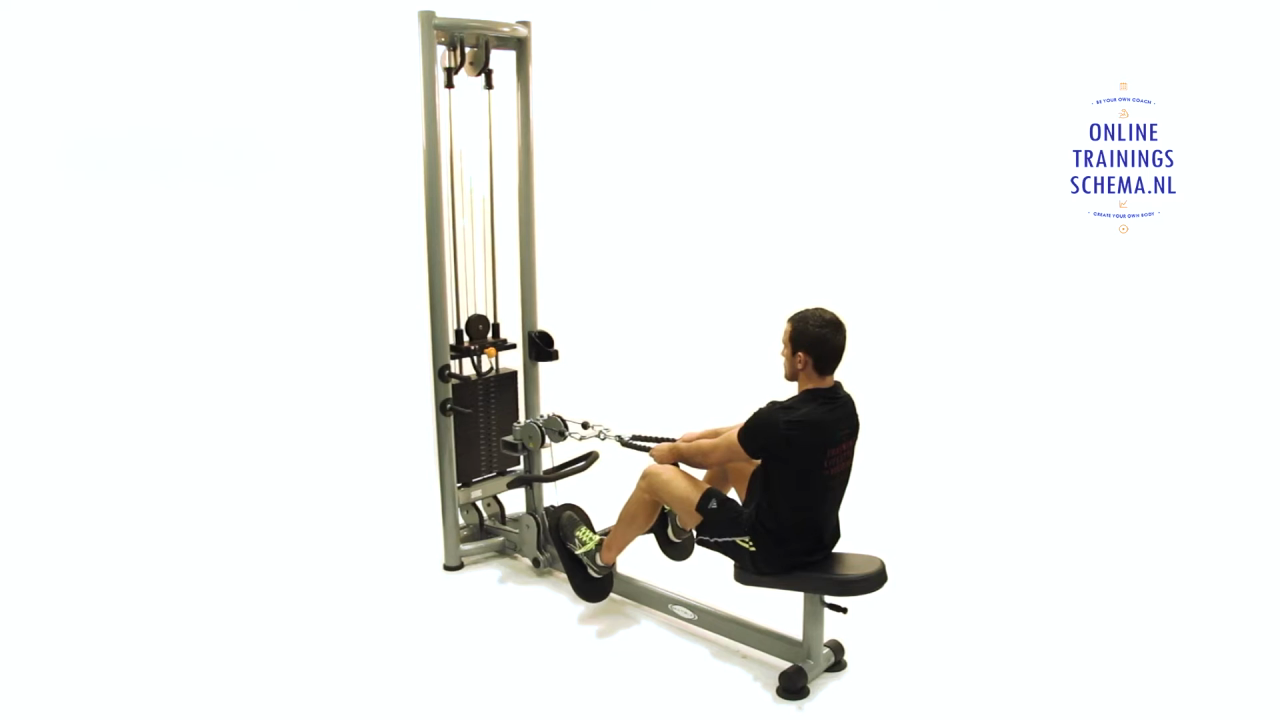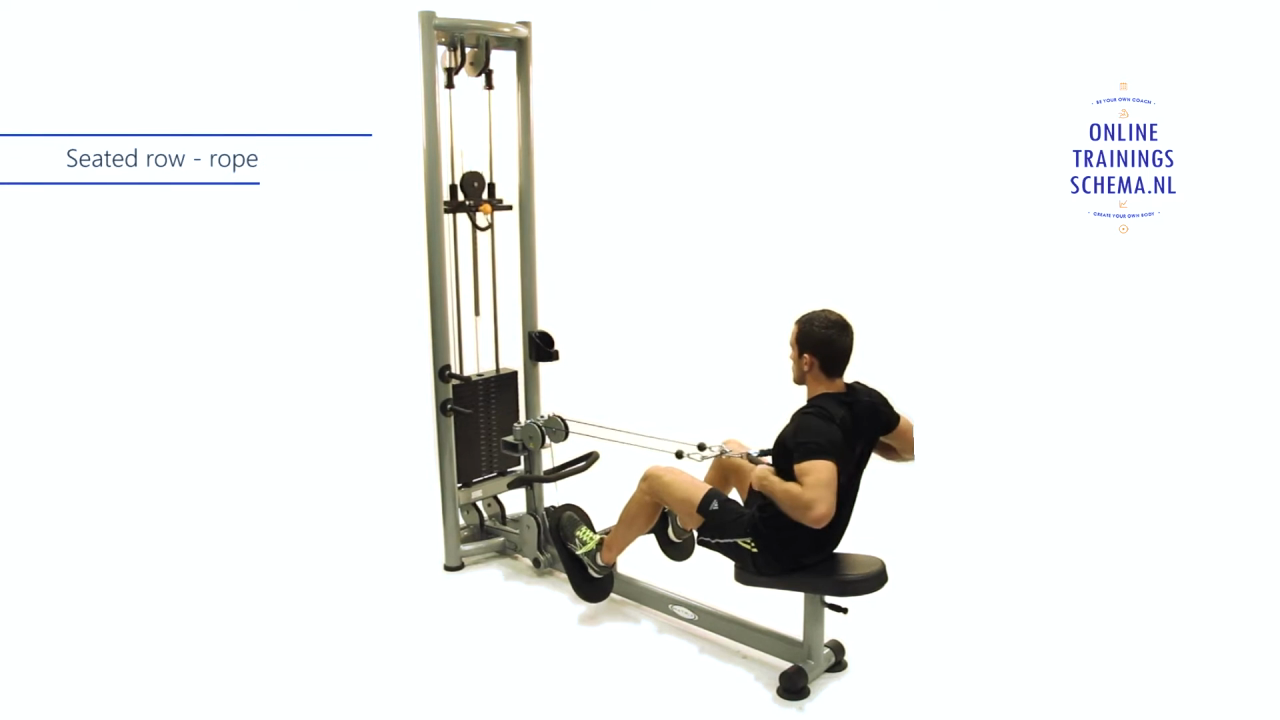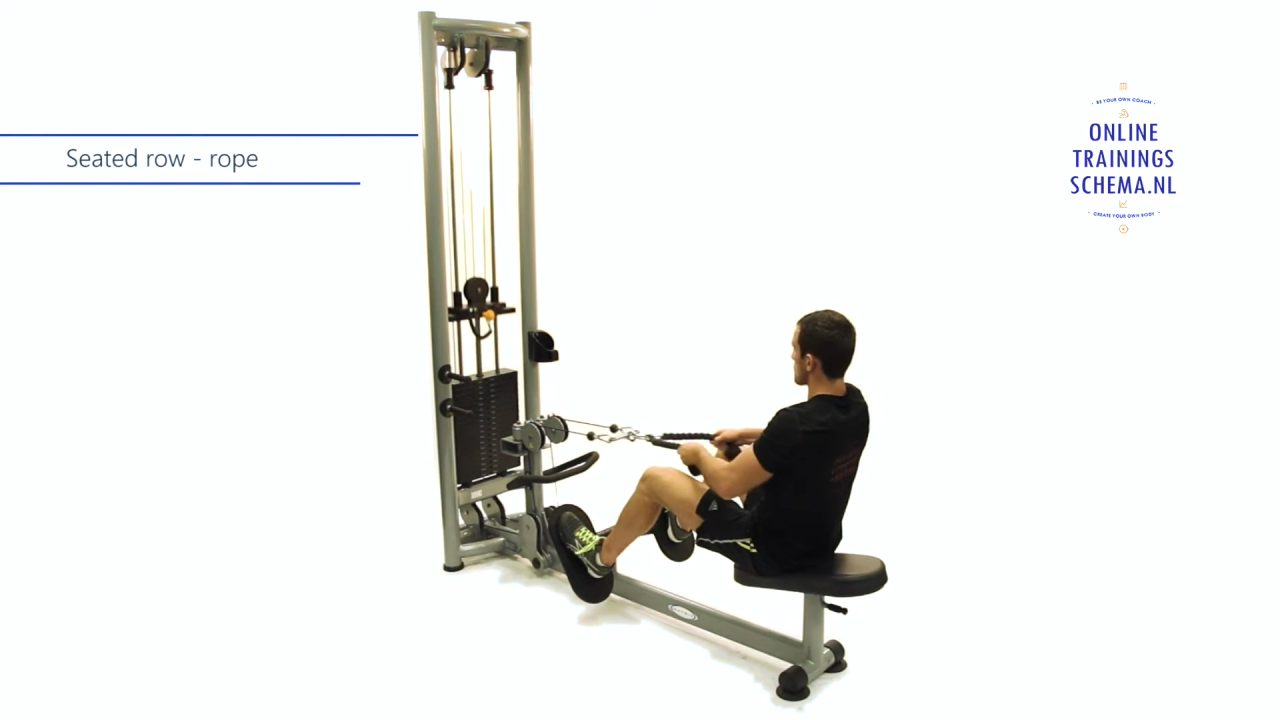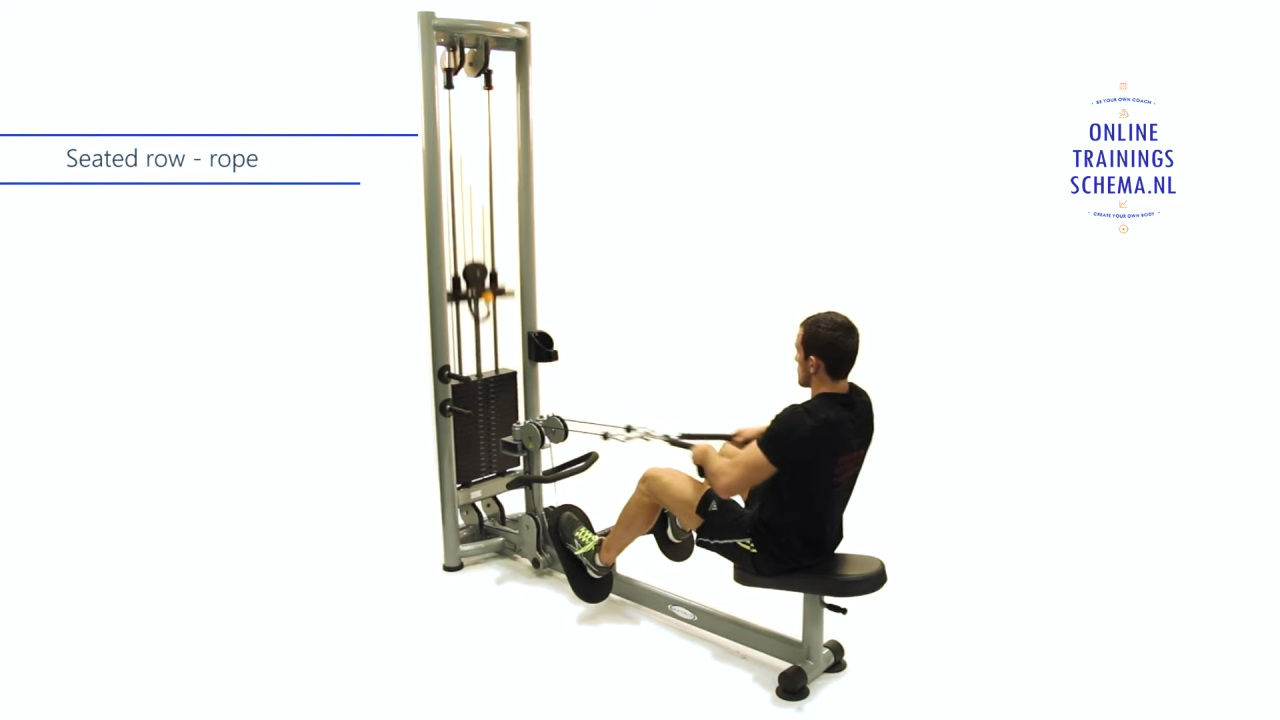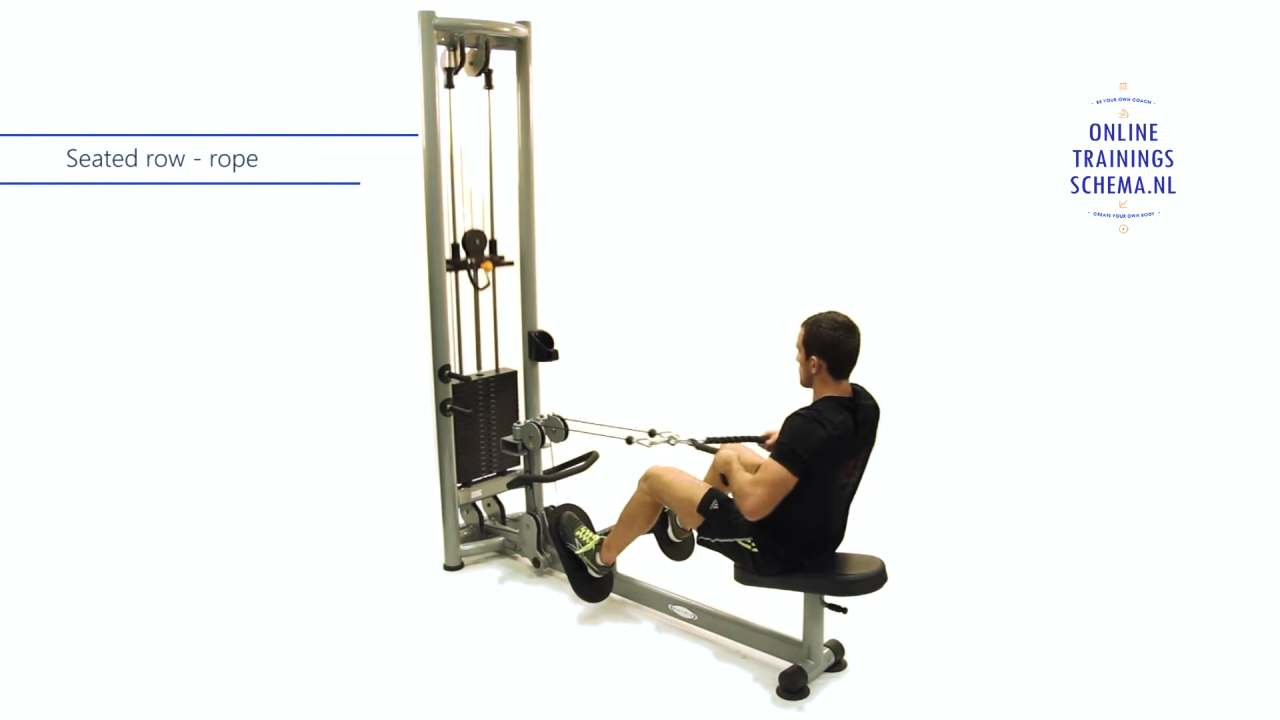
dt=1s
person 1, frame 1
left shoulder: (784, 419)
right shoulder: (842, 402)
left elbow: (710, 456)
left wrist: (673, 451)
right wrist: (702, 435)
left hip: (771, 546)
right hip: (817, 538)
left knee: (654, 476)
right knee: (730, 451)
left ankle: (602, 556)
right ankle: (682, 521)
person 1, frame 2
left shoulder: (813, 423)
right shoulder: (867, 401)
left elbow: (817, 509)
right elbow: (911, 448)
left wrist: (765, 480)
left hip: (773, 547)
right hip: (818, 541)
left knee: (655, 478)
right knee: (731, 450)
left ankle: (603, 555)
right ankle: (684, 522)
person 1, frame 3
left shoulder: (797, 422)
right shoulder: (854, 405)
left elbow: (727, 485)
left wrist: (698, 454)
right wrist: (748, 435)
left hip: (773, 548)
right hip: (818, 539)
left knee: (654, 479)
right knee: (735, 454)
left ankle: (601, 556)
right ankle: (682, 522)
person 1, frame 4
left shoulder: (801, 421)
right shoulder: (858, 403)
left elbow: (725, 483)
left wrist: (705, 455)
right wrist: (766, 434)
left hip: (772, 548)
right hip: (817, 539)
left knee: (653, 480)
right knee: (731, 453)
left ankle: (602, 557)
right ankle: (681, 522)
person 1, frame 5
left shoulder: (808, 425)
right shoulder: (864, 405)
left elbow: (752, 504)
left wrist: (729, 466)
left hip: (774, 547)
right hip: (819, 537)
left knee: (654, 479)
right knee: (732, 451)
left ankle: (602, 555)
right ankle: (681, 521)
